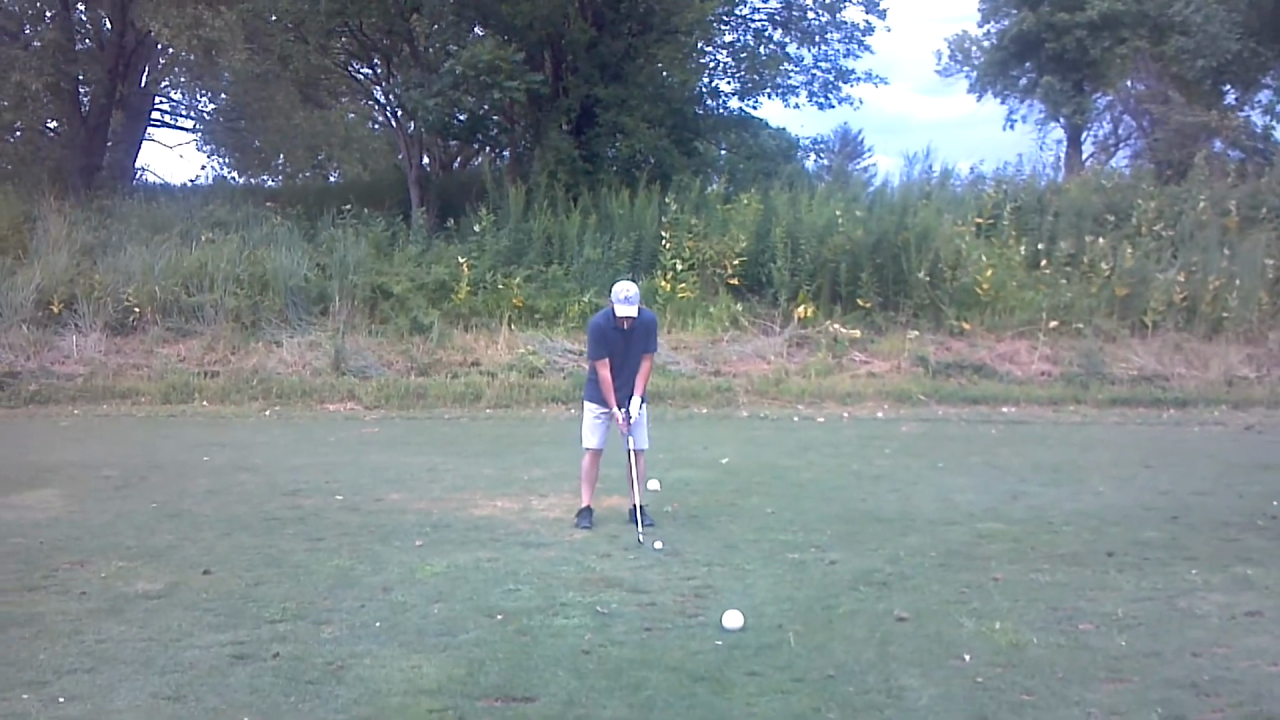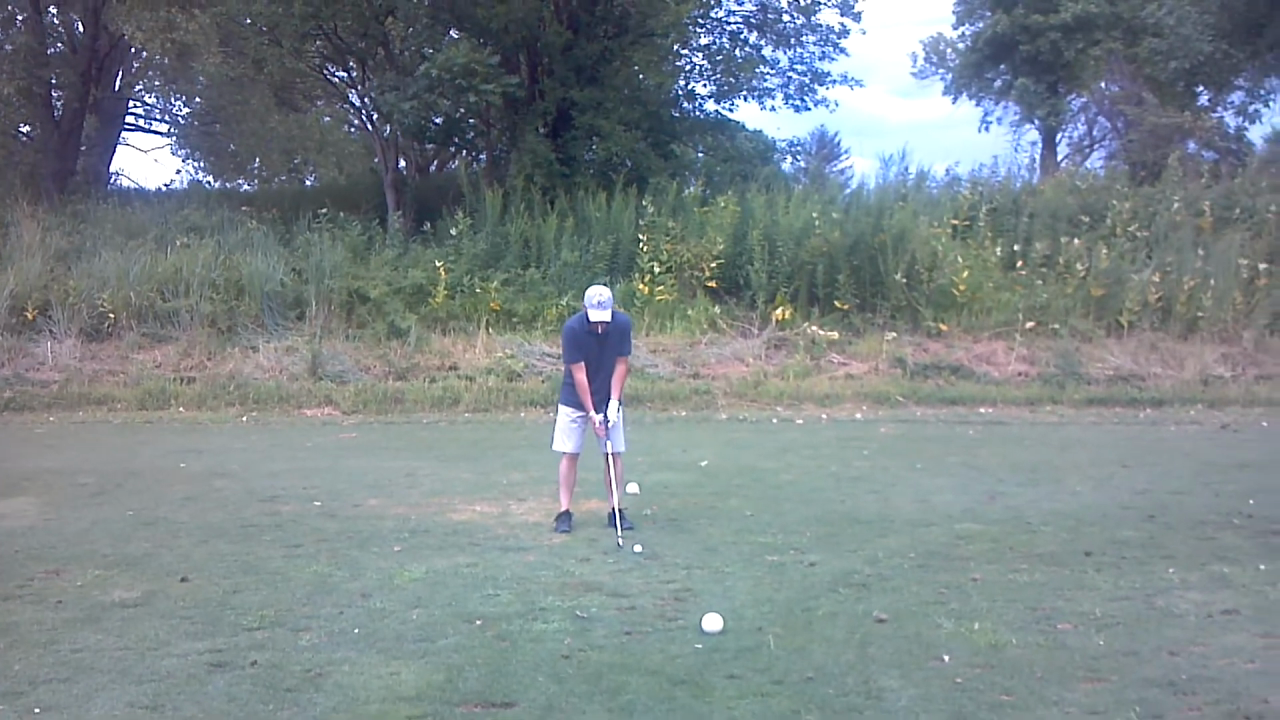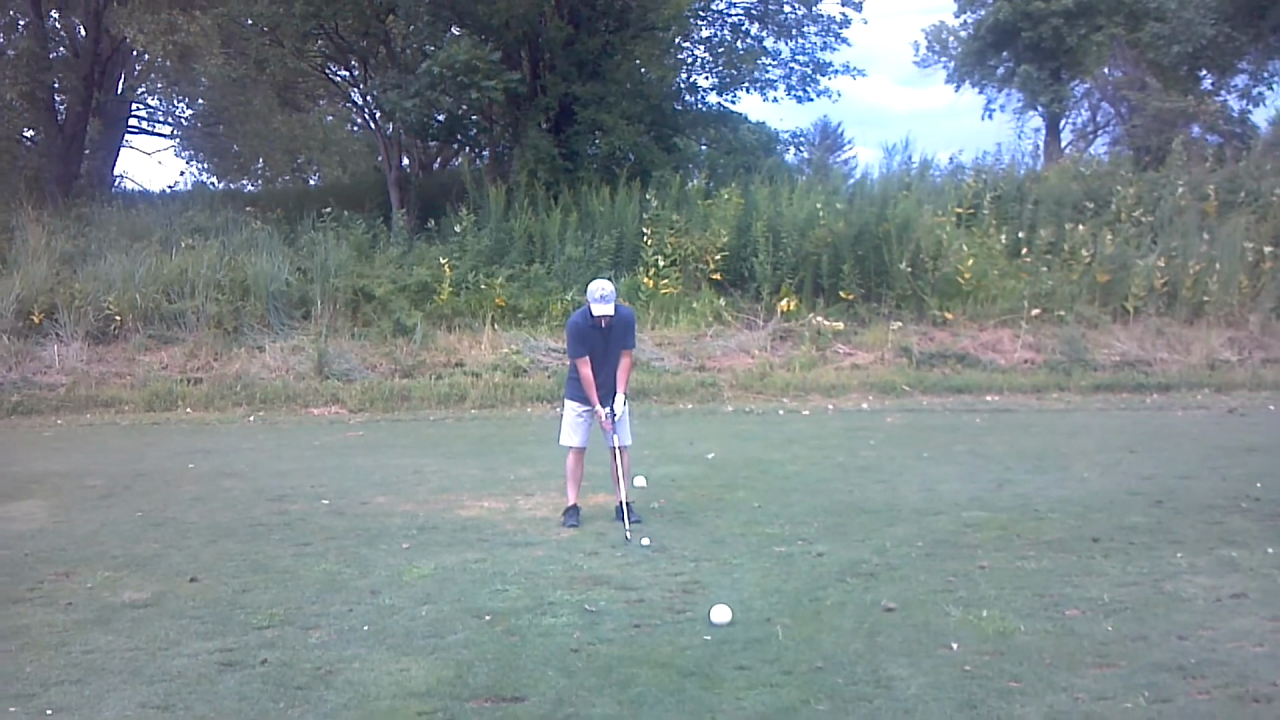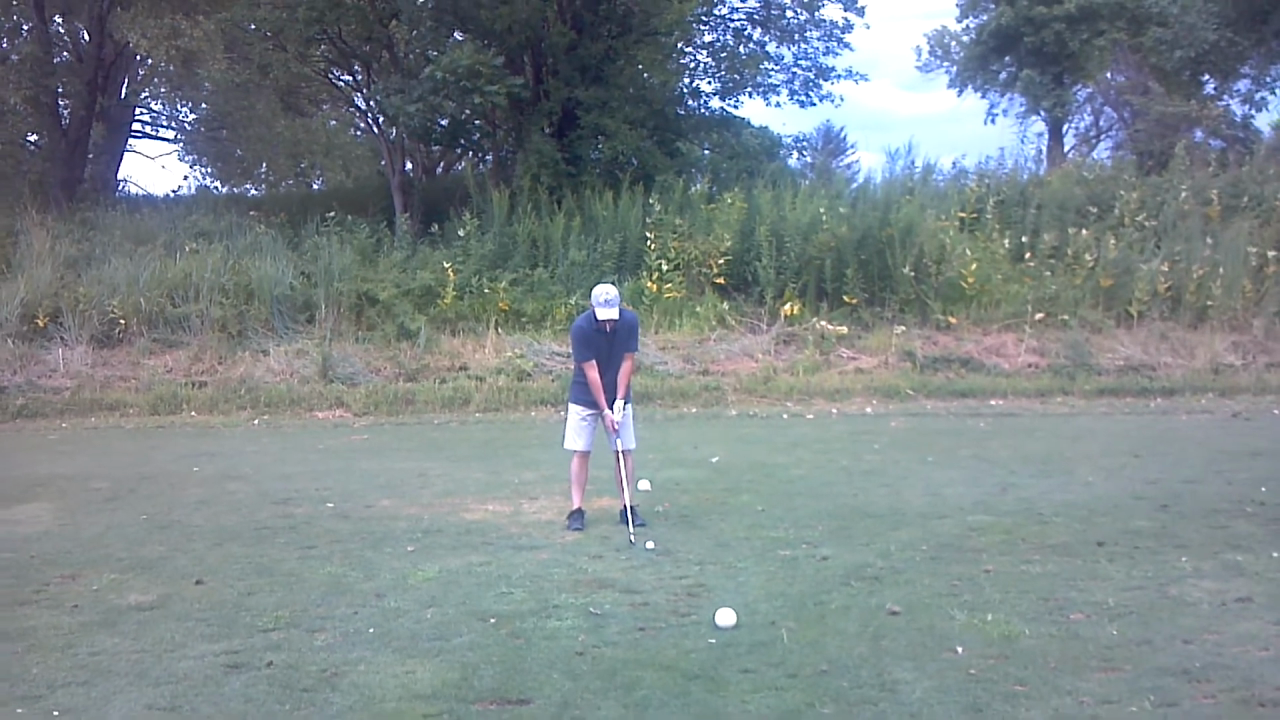
dt=0.4s
person 1, frame 1
left shoulder: (649, 321)
right shoulder: (598, 324)
left elbow: (646, 361)
right elbow: (603, 369)
left wrist: (636, 398)
right wrist: (613, 409)
left hip: (633, 396)
right hip: (599, 397)
left knee: (637, 450)
right knee: (593, 450)
left ankle: (636, 506)
right ankle: (585, 508)
person 1, frame 2
left shoulder: (623, 323)
right shoulder: (572, 328)
left elbow: (621, 364)
right elbow: (579, 373)
left wrist: (614, 401)
right wrist: (591, 412)
left hip: (608, 400)
right hip: (575, 400)
left knee: (614, 454)
right knee: (570, 454)
left ankle: (615, 510)
right ankle: (564, 512)
person 1, frame 3
left shoulder: (626, 317)
right shoulder: (576, 323)
left elbow: (625, 357)
right elbow: (584, 367)
left wrist: (620, 394)
right wrist: (596, 406)
left hip: (614, 394)
right hip: (581, 395)
left knee: (620, 447)
right knee: (576, 448)
left ankle: (623, 503)
right ankle: (572, 506)
person 1, frame 4
left shoulder: (630, 321)
right shoulder: (580, 327)
left elbow: (627, 362)
right elbow: (591, 371)
left wrist: (619, 401)
right wrist: (604, 410)
left hip: (618, 398)
right hip: (585, 398)
left knee: (625, 451)
right knee: (581, 452)
left ankle: (627, 507)
right ankle: (576, 510)
